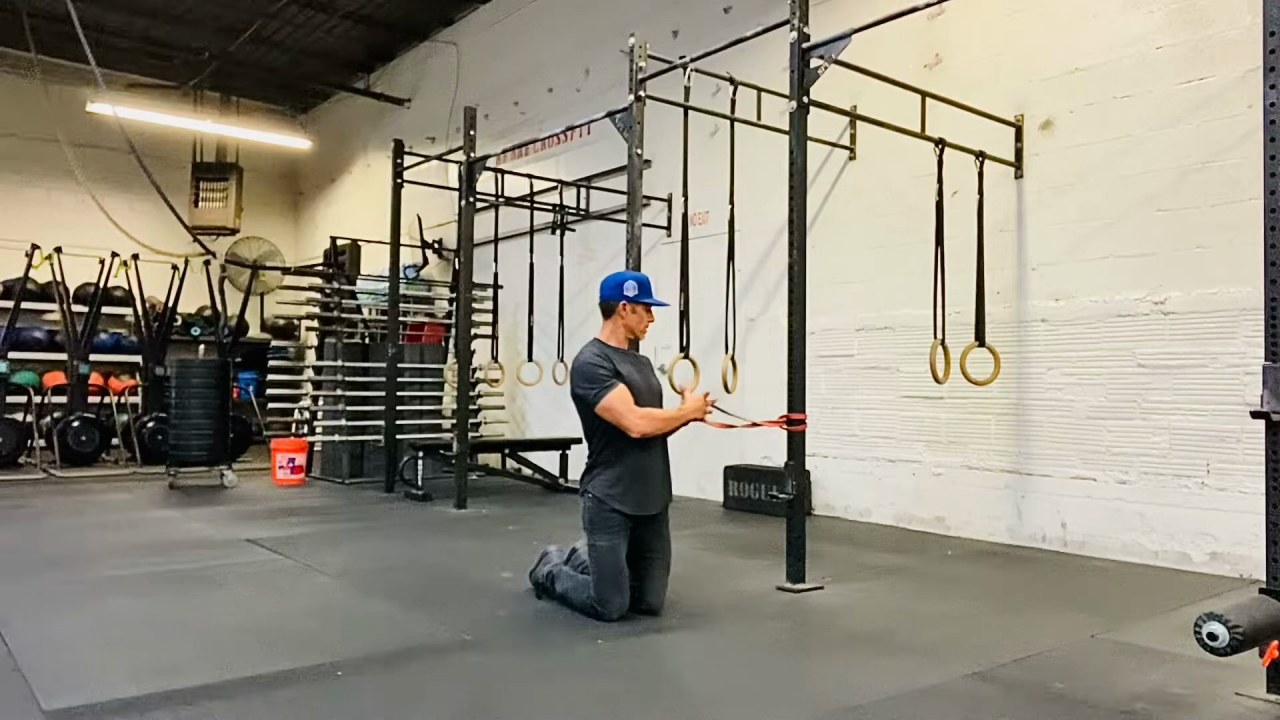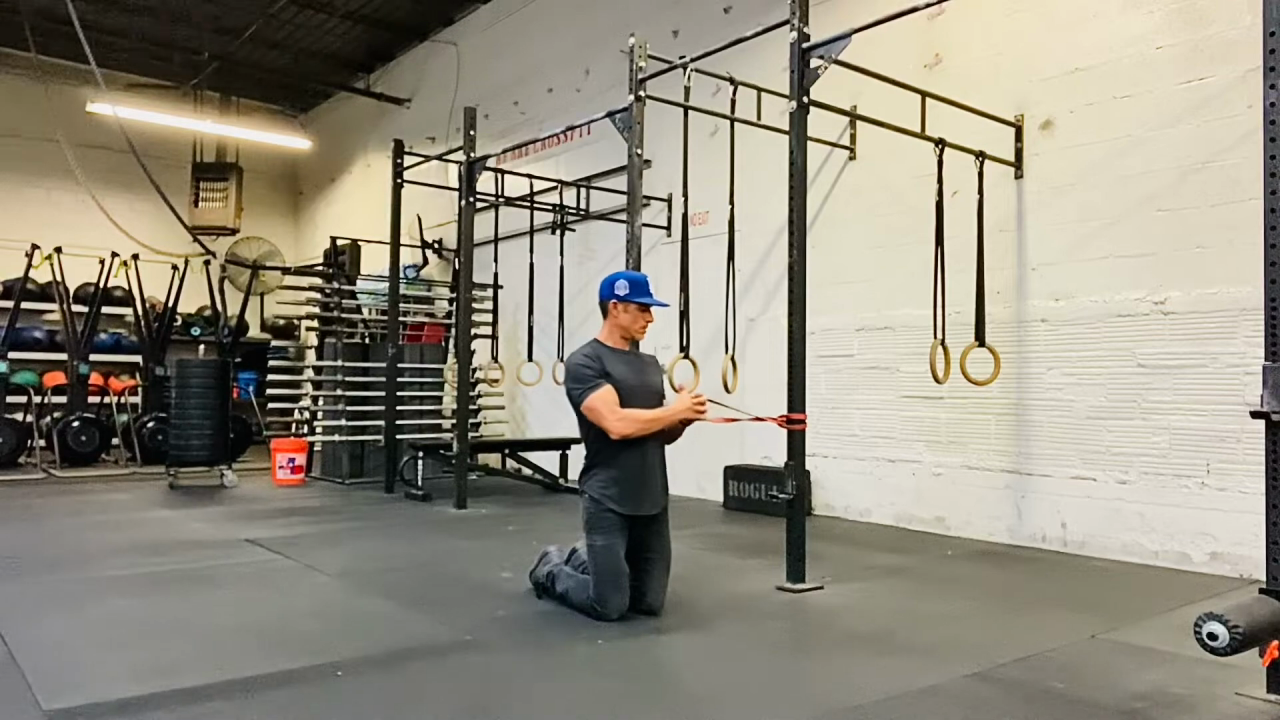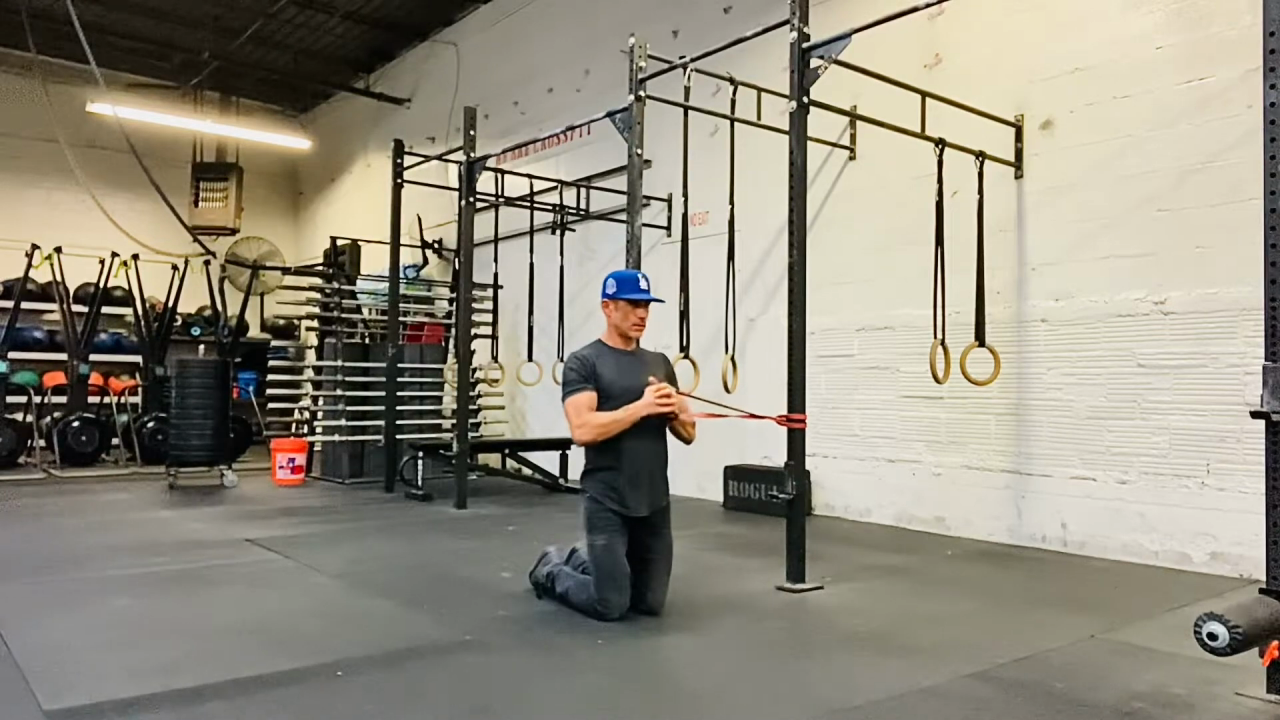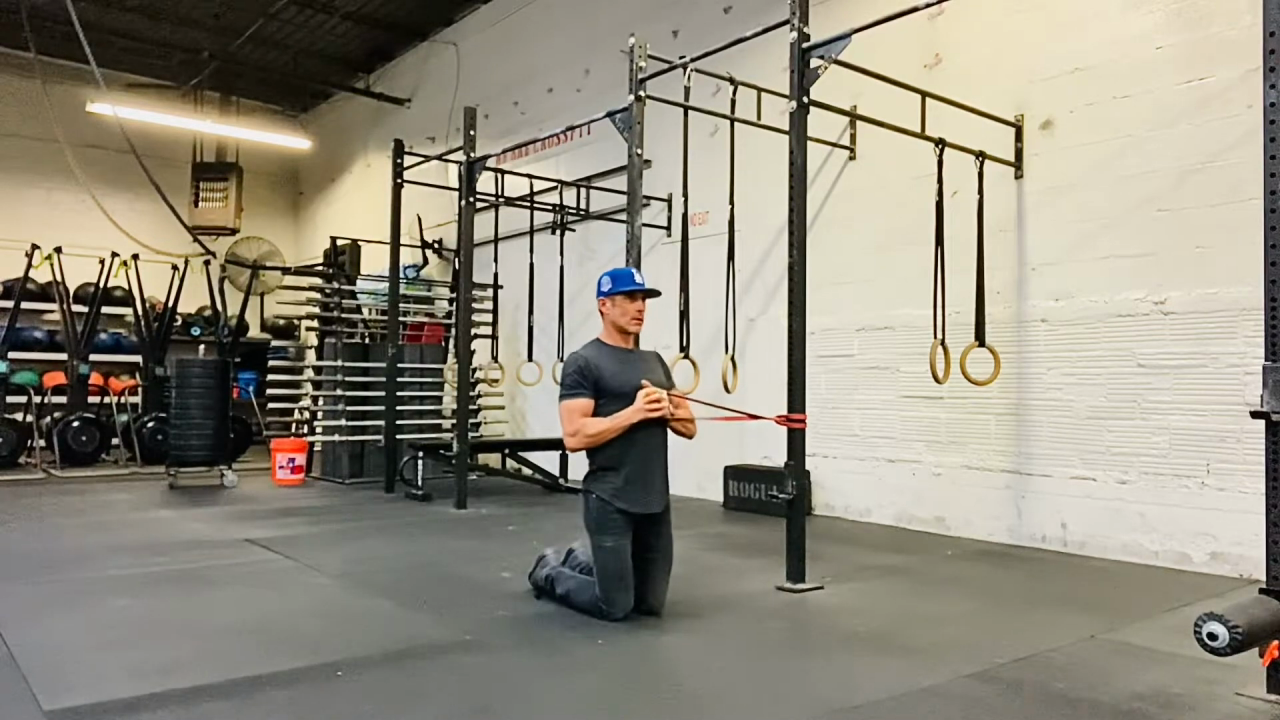
dt=0.5s
person 1, frame 1
left shoulder: (642, 363)
right shoulder: (591, 363)
right elbow: (636, 424)
left wrist: (689, 414)
right wrist: (688, 410)
left hip: (651, 499)
right hip: (610, 501)
left knee: (649, 603)
right knee: (611, 607)
left ankle: (584, 560)
right ankle: (550, 570)
person 1, frame 2
left shoulder: (649, 364)
right shoulder: (584, 363)
right elbow: (618, 425)
left wrist: (685, 418)
right wrist: (677, 409)
left hip: (651, 500)
right hip: (607, 501)
left knee: (649, 603)
right knee: (610, 606)
left ankle: (583, 560)
right ankle: (551, 570)
person 1, frame 3
left shoulder: (659, 363)
right shoulder: (584, 362)
left elbow: (688, 433)
right elbow: (582, 430)
left wrist: (672, 409)
right wrist: (641, 407)
left hip: (654, 500)
right hip: (607, 500)
left knee: (650, 603)
right knee: (610, 606)
left ankle: (584, 559)
right ankle: (551, 571)
person 1, frame 4
left shoulder: (654, 361)
right shoulder: (583, 362)
left elbow: (689, 426)
right elbow: (574, 436)
left wrist: (666, 409)
right wrist: (635, 412)
left hip: (655, 499)
right hip: (609, 500)
left knee: (650, 604)
right knee: (615, 607)
left ankle: (581, 559)
right ankle: (549, 572)
